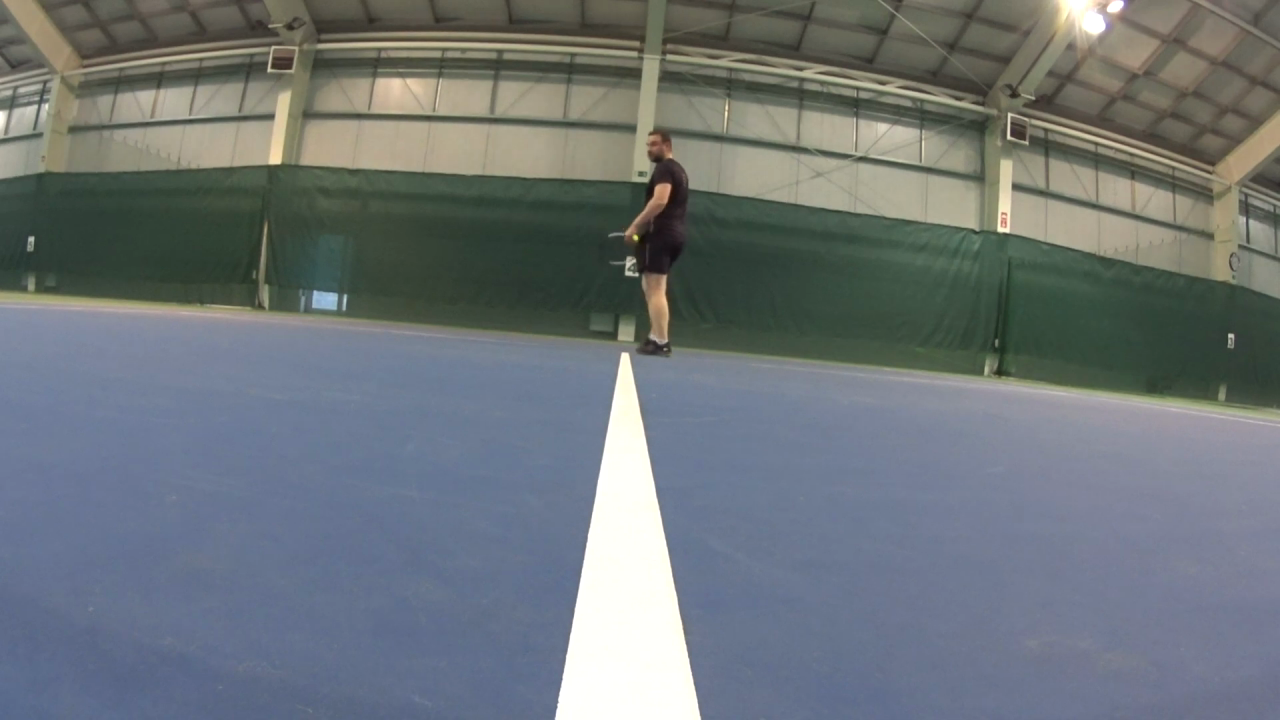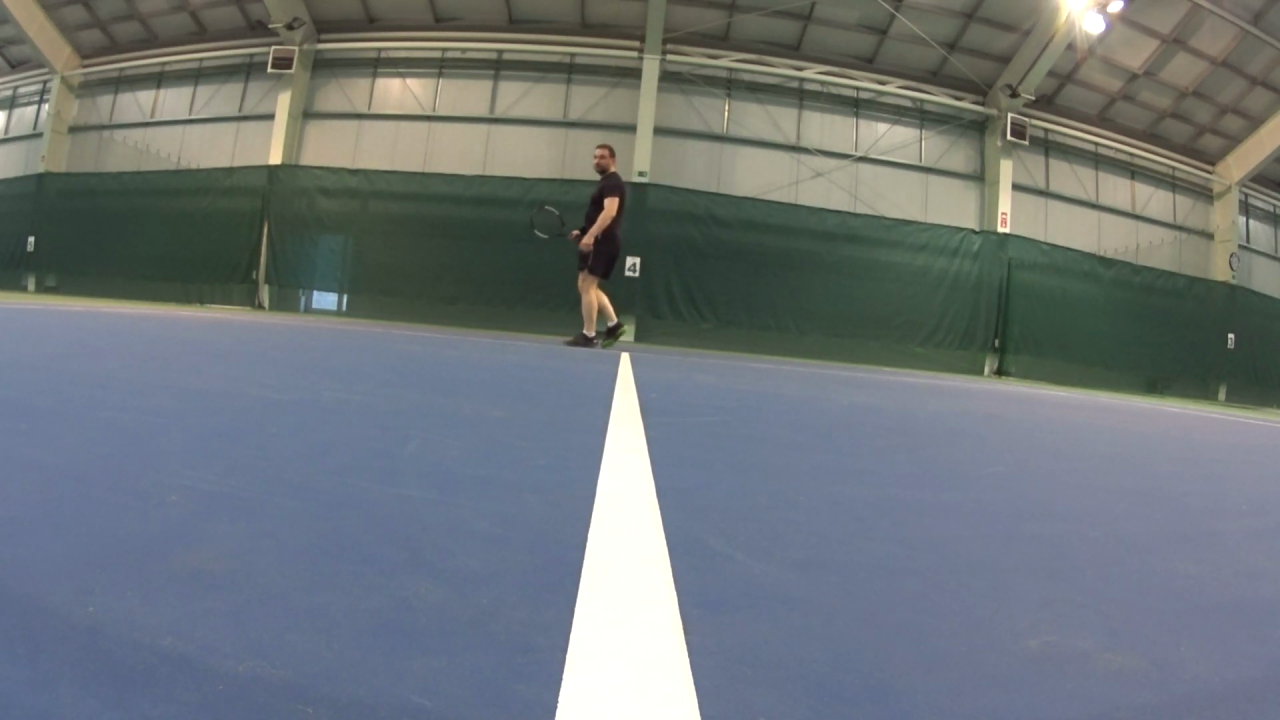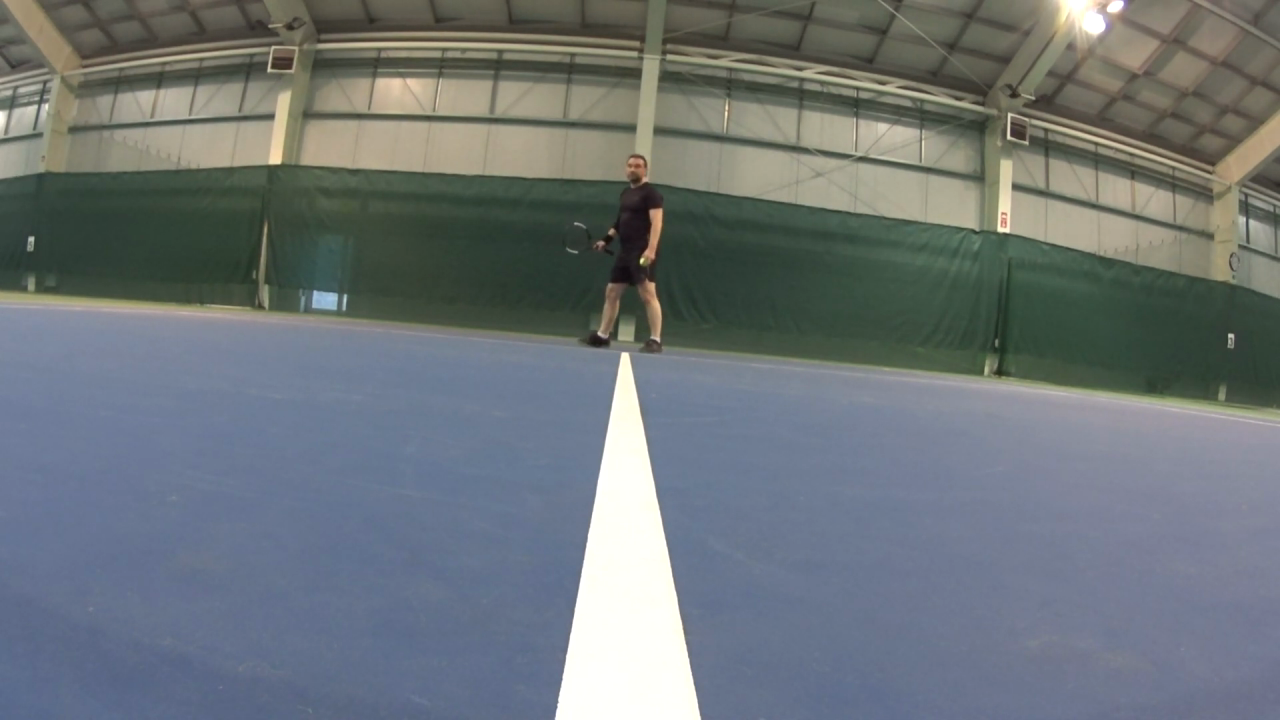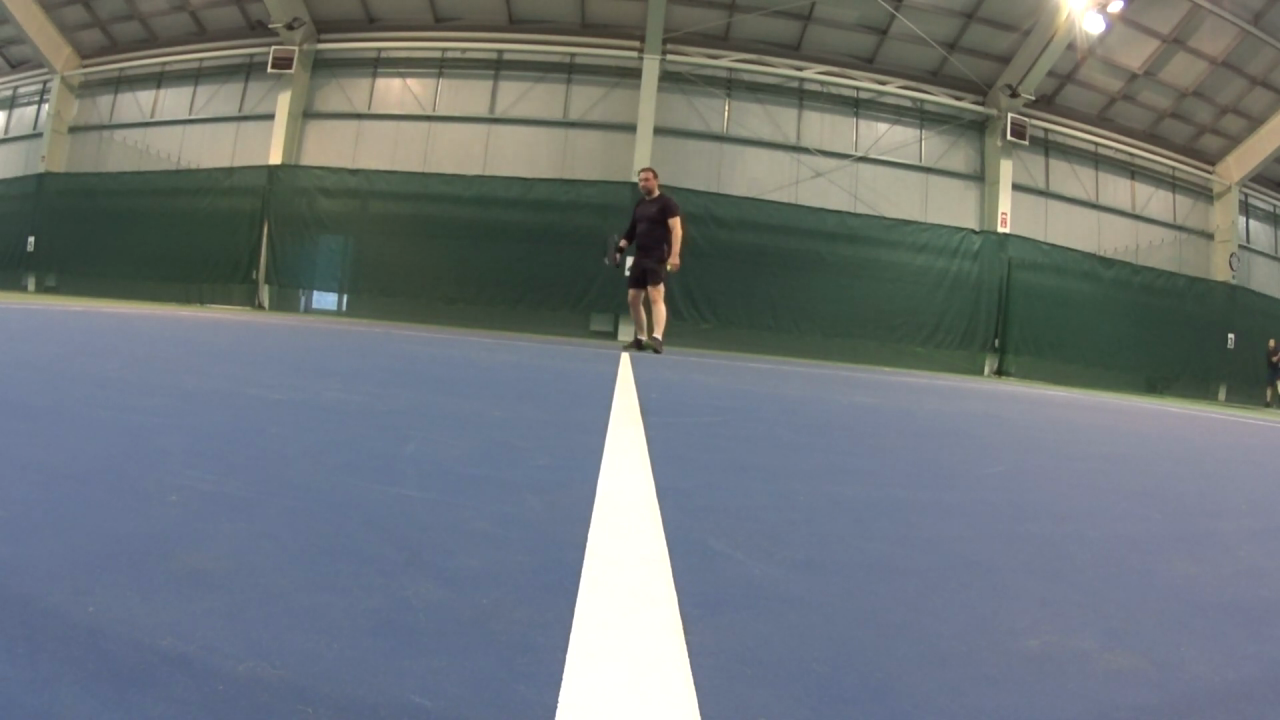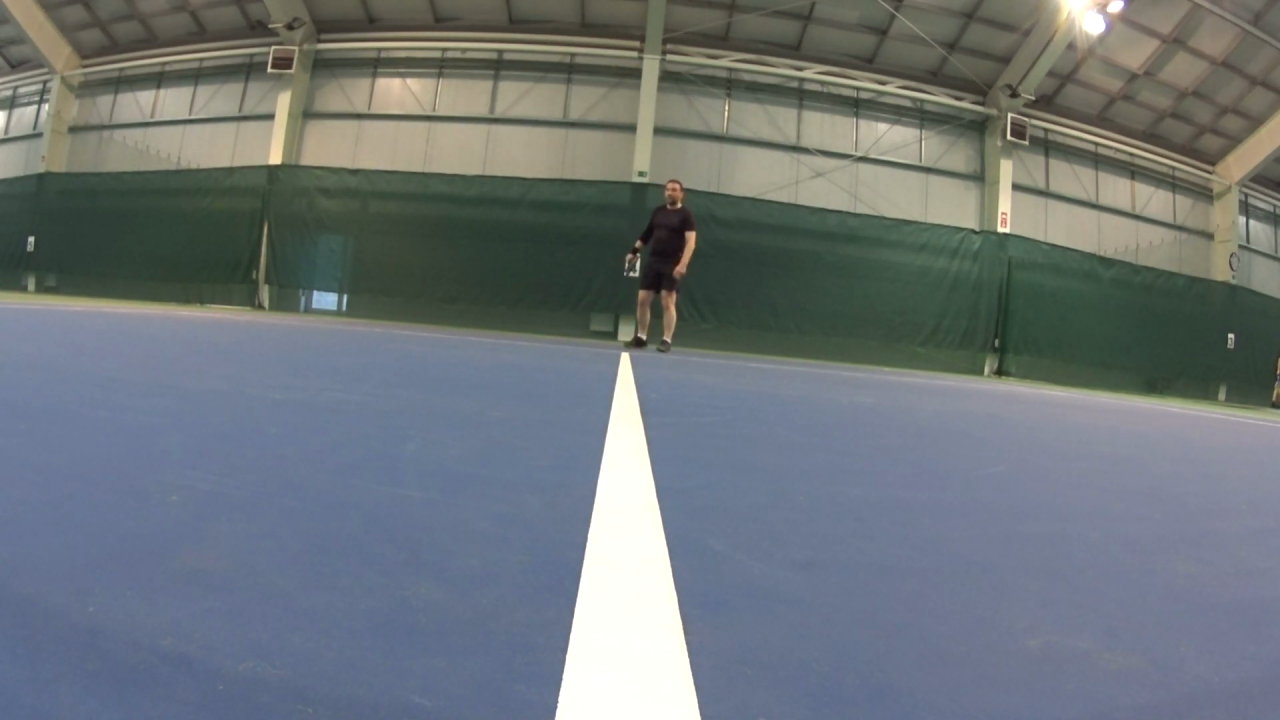
dt=1s
person 1, frame 1
left shoulder: (664, 168)
right shoulder: (679, 170)
left elbow: (659, 200)
left wrist: (635, 226)
left hip: (660, 235)
right hip: (676, 236)
left knee: (654, 289)
right knee: (651, 287)
left ankle: (661, 343)
right ankle: (657, 337)
person 1, frame 2
left shoulder: (612, 182)
right shoulder: (607, 182)
left elbow: (609, 212)
left wrist: (590, 235)
right wrist: (582, 231)
left hip: (601, 242)
right hip: (606, 243)
left knee: (585, 286)
right knee: (591, 288)
left ankle: (589, 336)
right ankle: (614, 324)
person 1, frame 3
left shoulder: (651, 193)
right shoulder: (625, 193)
left elbow: (657, 222)
left wrist: (651, 249)
right wrist: (606, 239)
left hip: (642, 253)
right hip: (625, 252)
left knee: (647, 295)
right knee: (612, 293)
left ankle: (655, 341)
right ankle: (602, 335)
person 1, frame 4
left shoulder: (667, 203)
right shoulder: (639, 205)
left elbow: (676, 230)
right elbow: (631, 231)
left wrist: (675, 255)
right wrist: (620, 250)
left hip: (659, 258)
right hip: (640, 257)
left knee: (655, 295)
right knee: (633, 299)
left ankle: (657, 339)
right ankle: (641, 338)
person 1, frame 5
left shoulder: (686, 216)
right shoulder: (658, 212)
left elbow: (691, 243)
right elbow: (647, 233)
left wrist: (683, 264)
right wrist: (634, 251)
left hip: (672, 266)
right hip: (652, 261)
left knee: (668, 303)
right knee: (643, 300)
left ankle: (667, 340)
right ankle: (641, 337)
